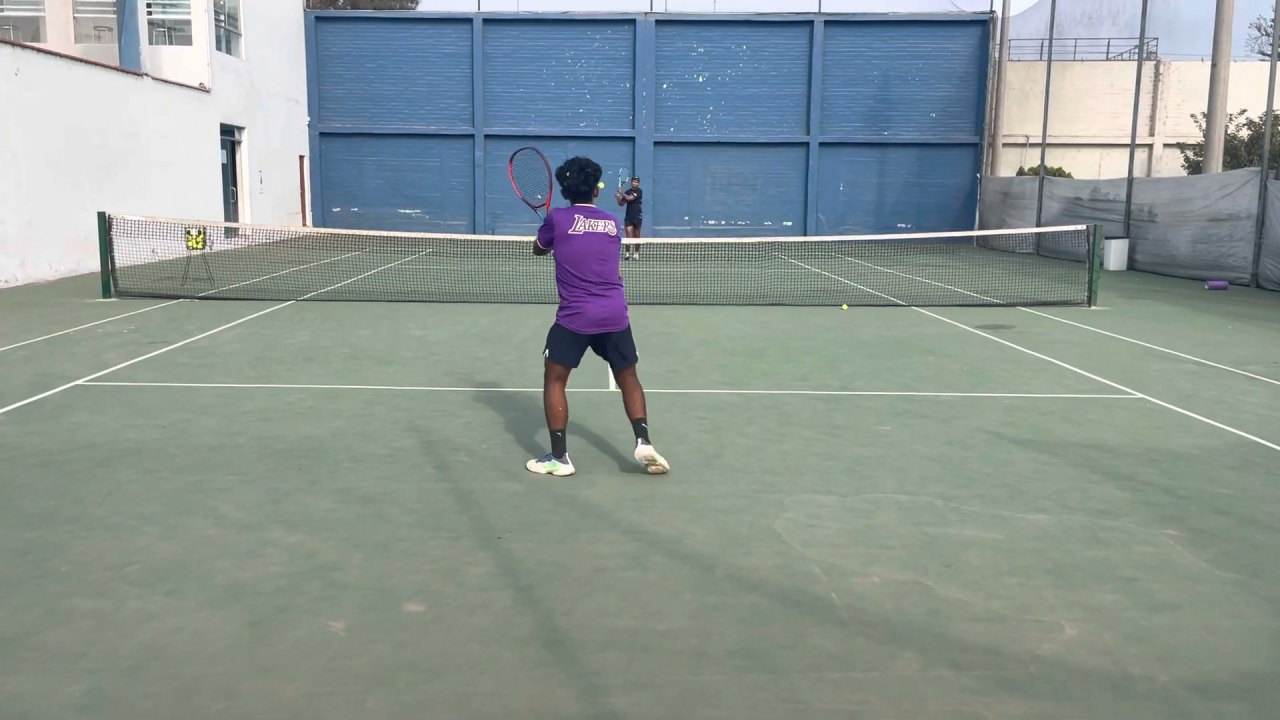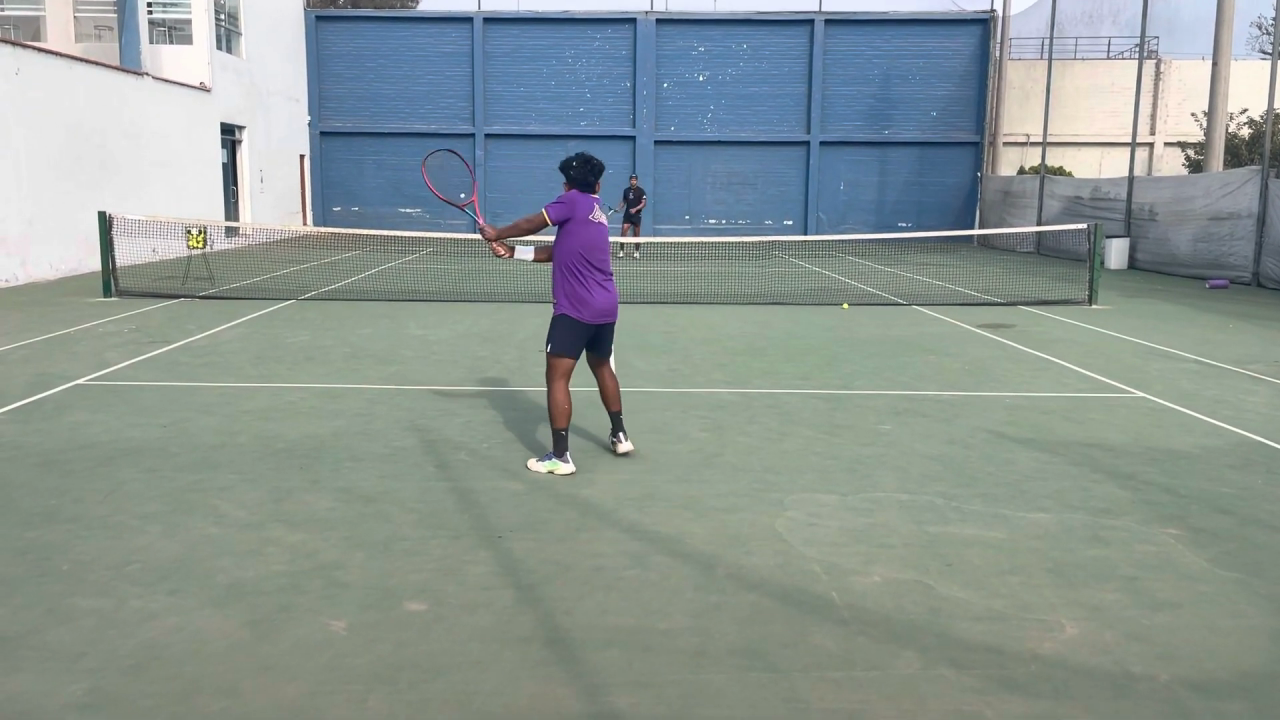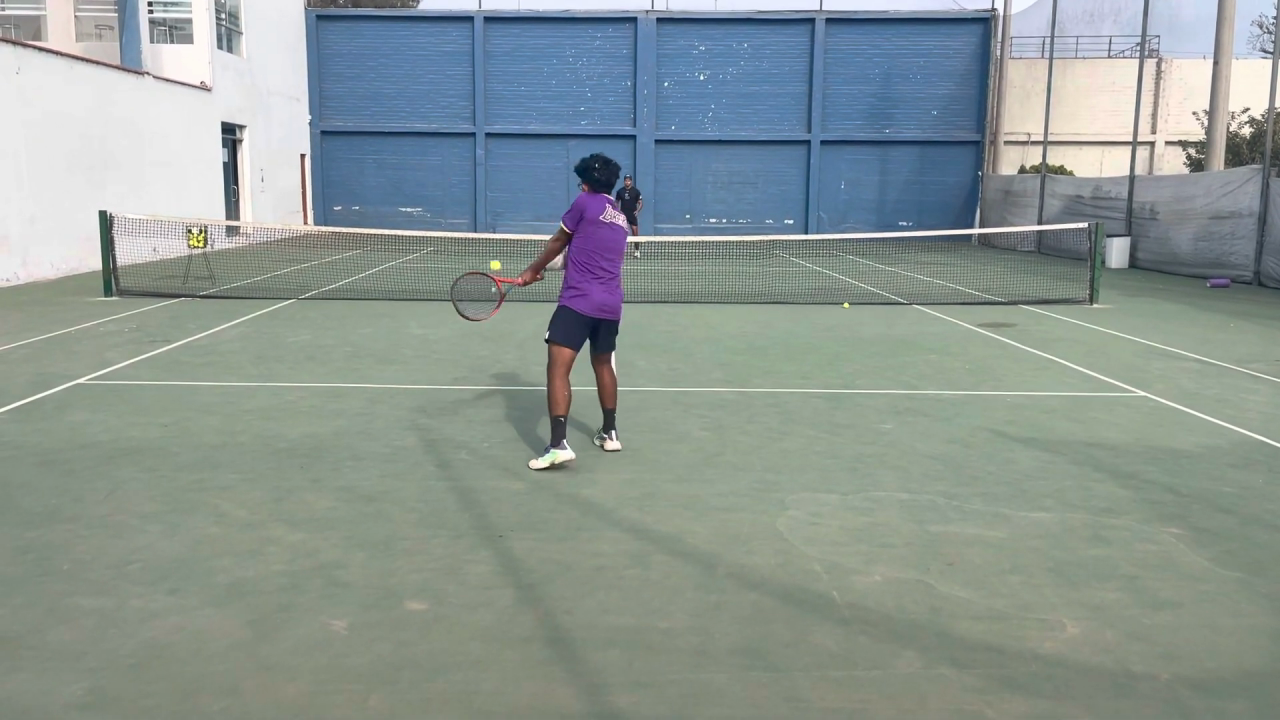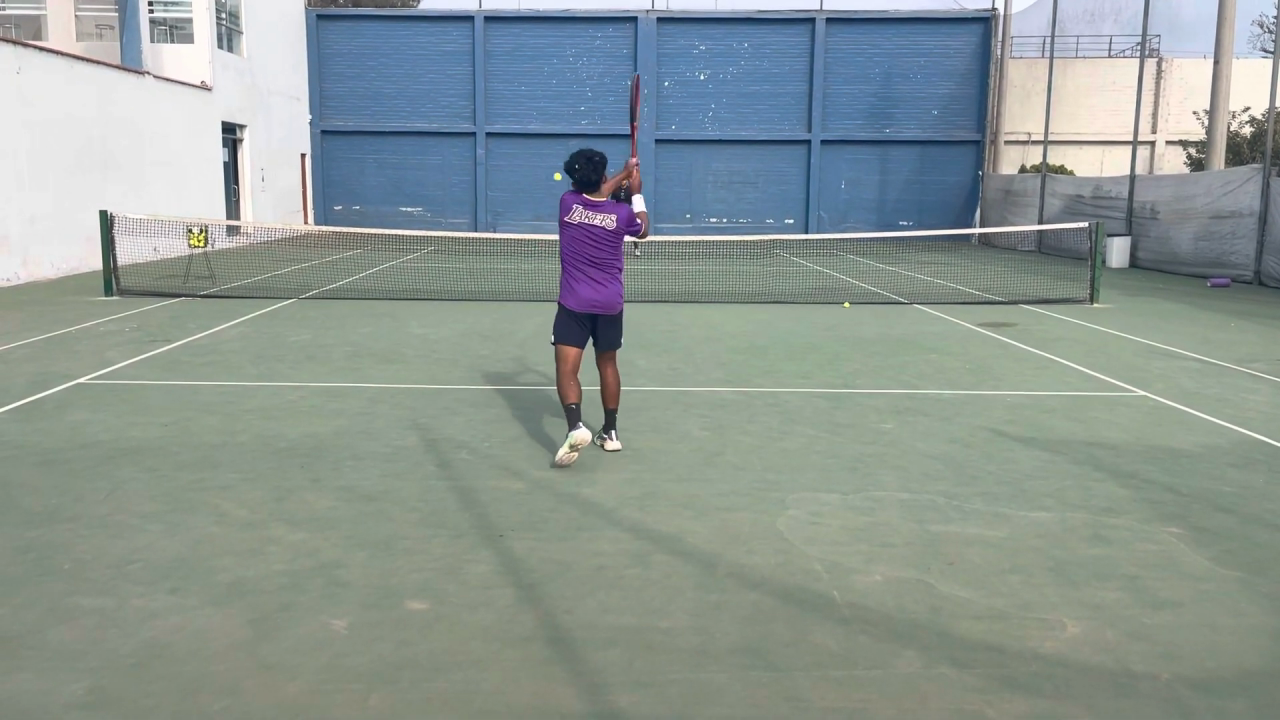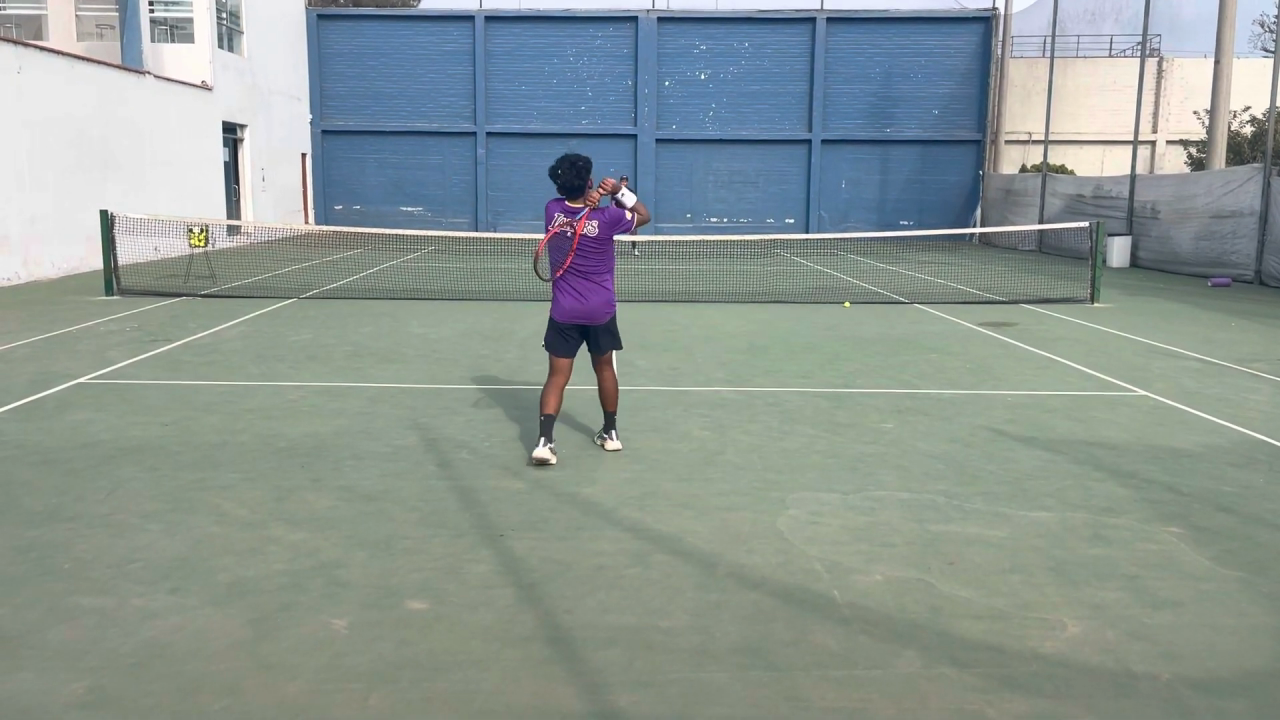
dt=0.3s
person 1, frame 1
left shoulder: (557, 218)
right shoulder: (612, 223)
left elbow: (539, 249)
left hip: (574, 318)
right hip: (615, 316)
left knee: (554, 381)
right knee: (628, 380)
left ankle: (559, 457)
right ankle: (644, 443)
person 1, frame 2
left shoulder: (575, 201)
right shoulder: (594, 213)
left elbow: (531, 224)
right elbow: (553, 251)
left wrist: (495, 235)
right wrist: (513, 251)
left hip: (576, 309)
right hip: (606, 307)
left knee: (557, 377)
right knee: (602, 367)
left ankle: (560, 456)
right ankle: (619, 435)
person 1, frame 3
left shoulder: (586, 202)
right shoulder: (621, 217)
left elbow: (559, 242)
left wrist: (534, 270)
right wrist: (550, 267)
left hip: (578, 302)
right hip: (611, 304)
left knee: (558, 370)
right knee: (603, 364)
left ankle: (558, 445)
right ankle: (609, 433)
person 1, frame 4
left shoulder: (567, 202)
right shoulder: (622, 214)
right elbow: (643, 229)
left wrist: (622, 176)
right wrist: (635, 192)
left hip: (573, 302)
right hip: (610, 303)
left knee: (566, 368)
right knee: (607, 365)
left ankle: (576, 427)
right ankle: (610, 433)
person 1, frame 5
left shoulder: (552, 210)
right shoulder: (606, 218)
right elbow: (643, 216)
left wrist: (593, 197)
right wrist: (619, 191)
left hip: (564, 311)
right hip: (601, 309)
left knee: (557, 377)
right knee: (604, 367)
left ankle: (544, 441)
right ankle: (610, 433)
